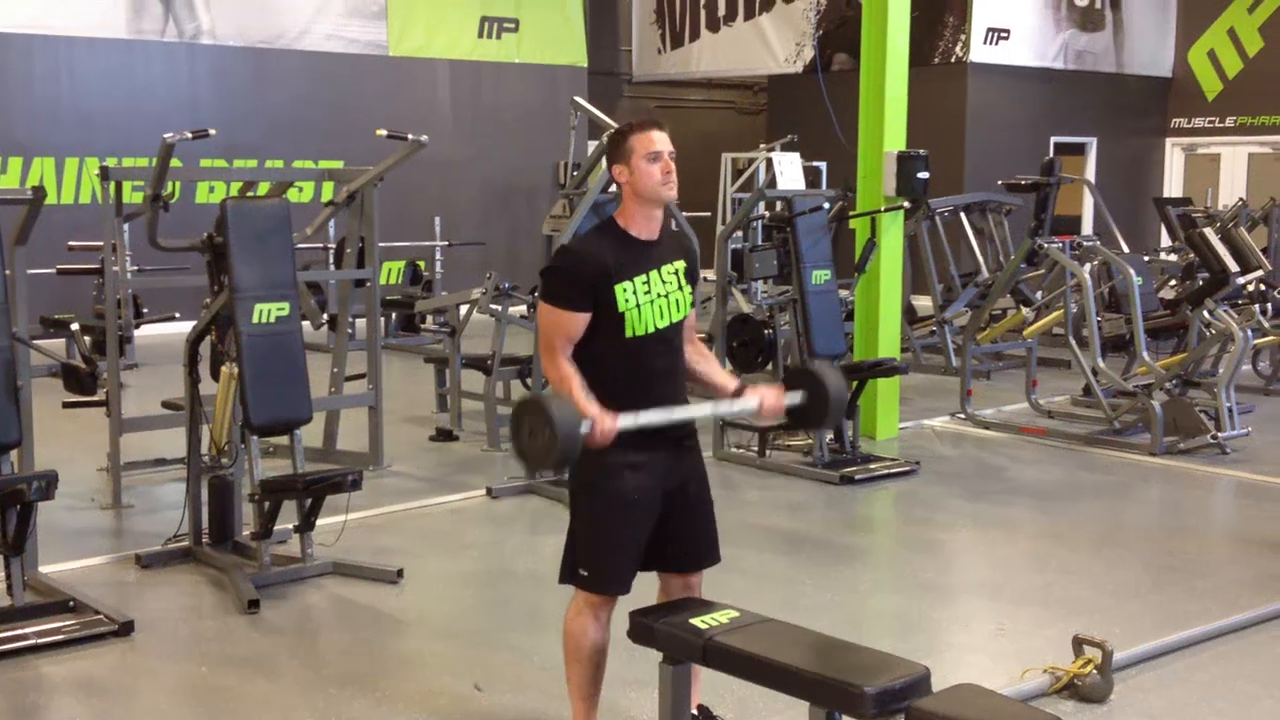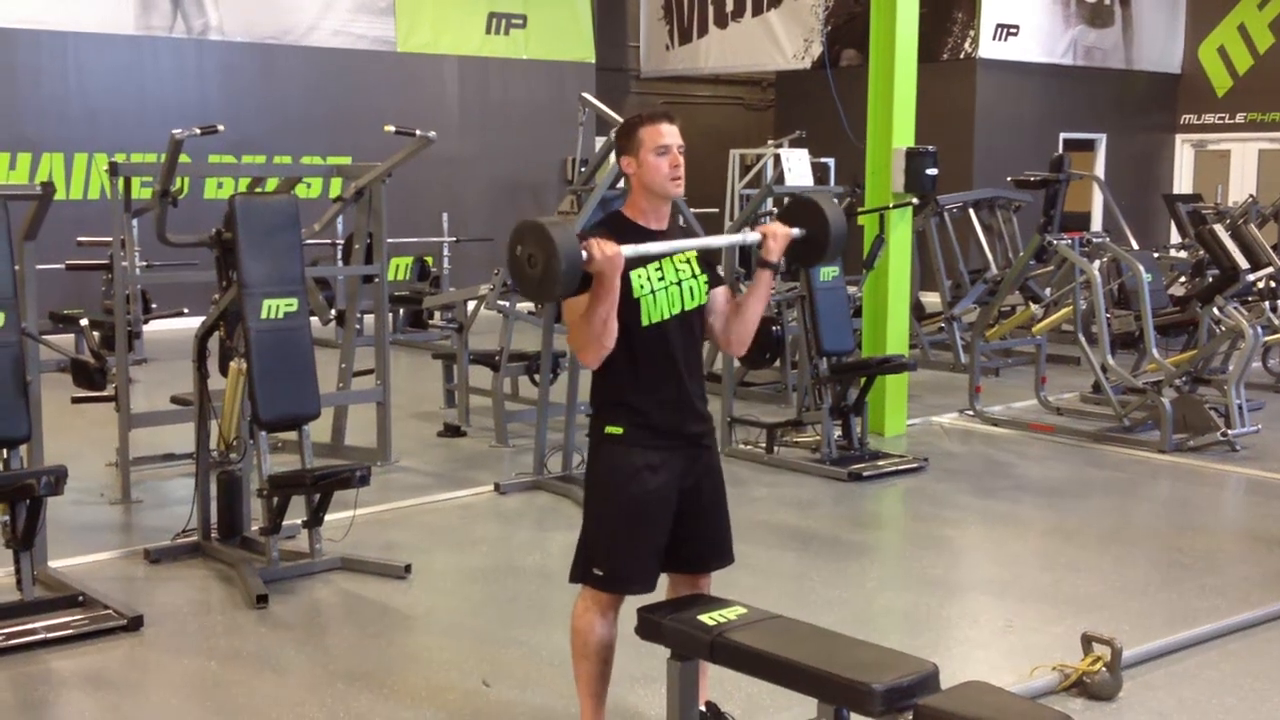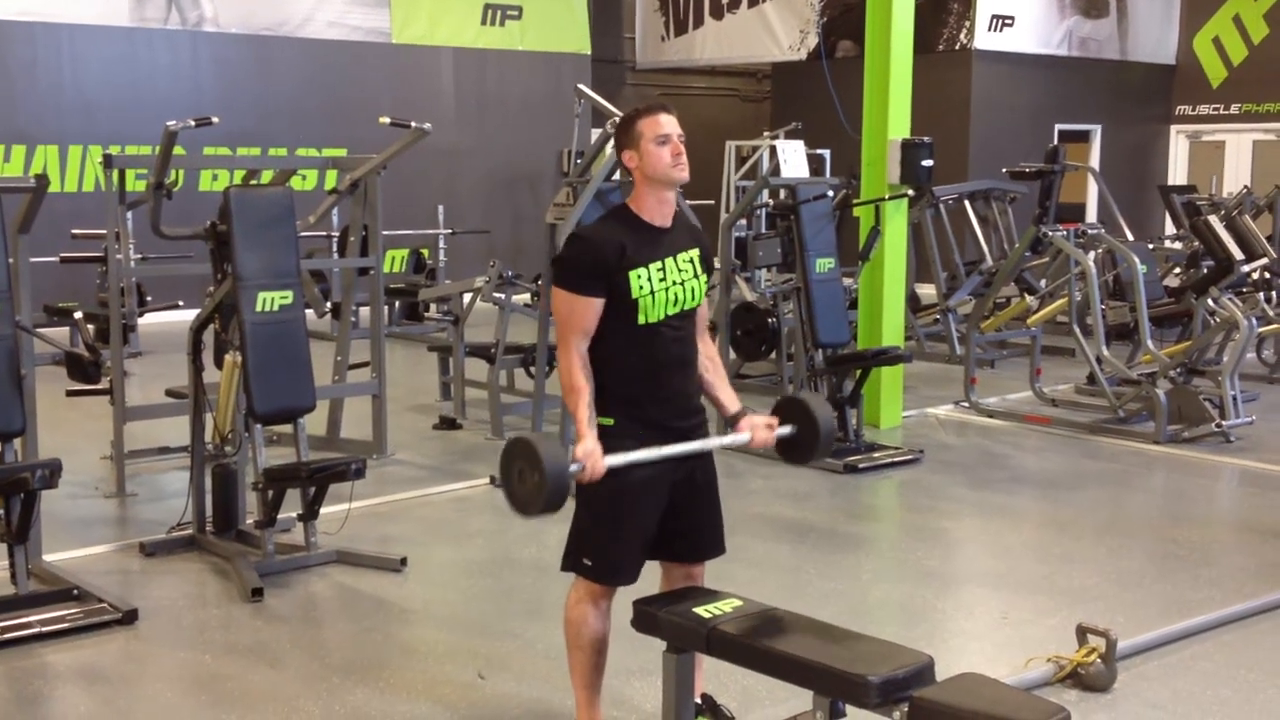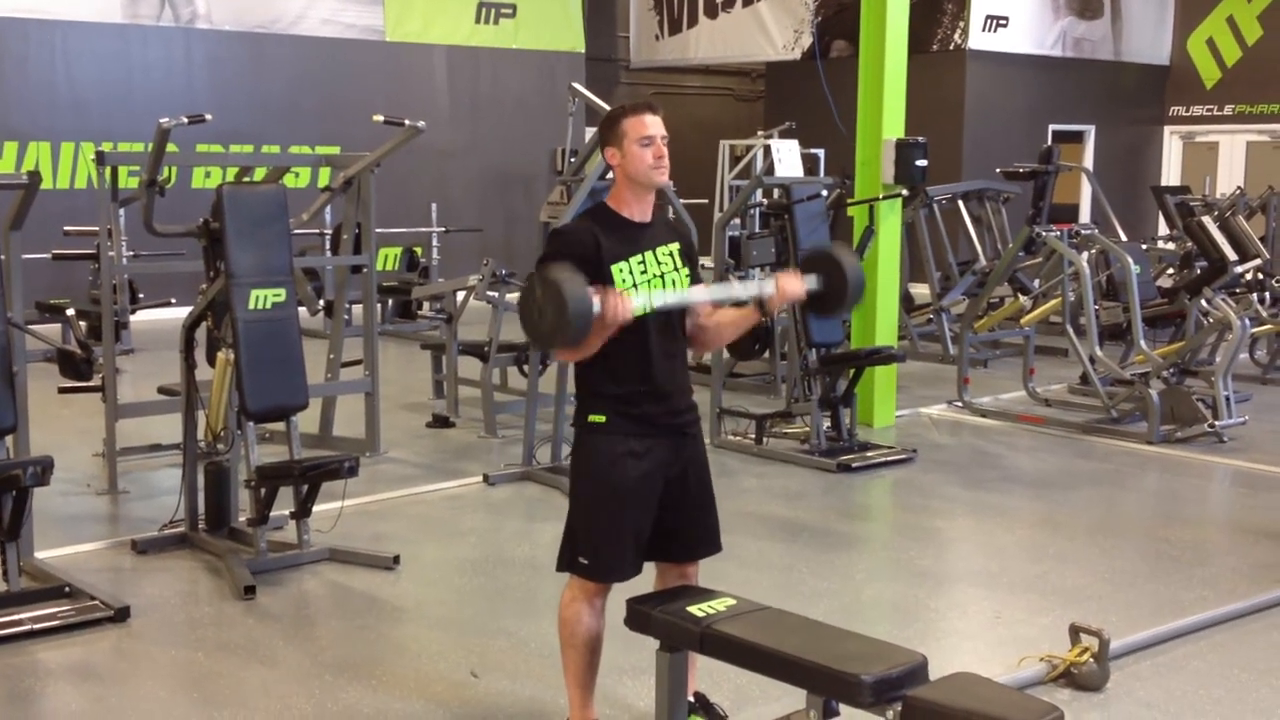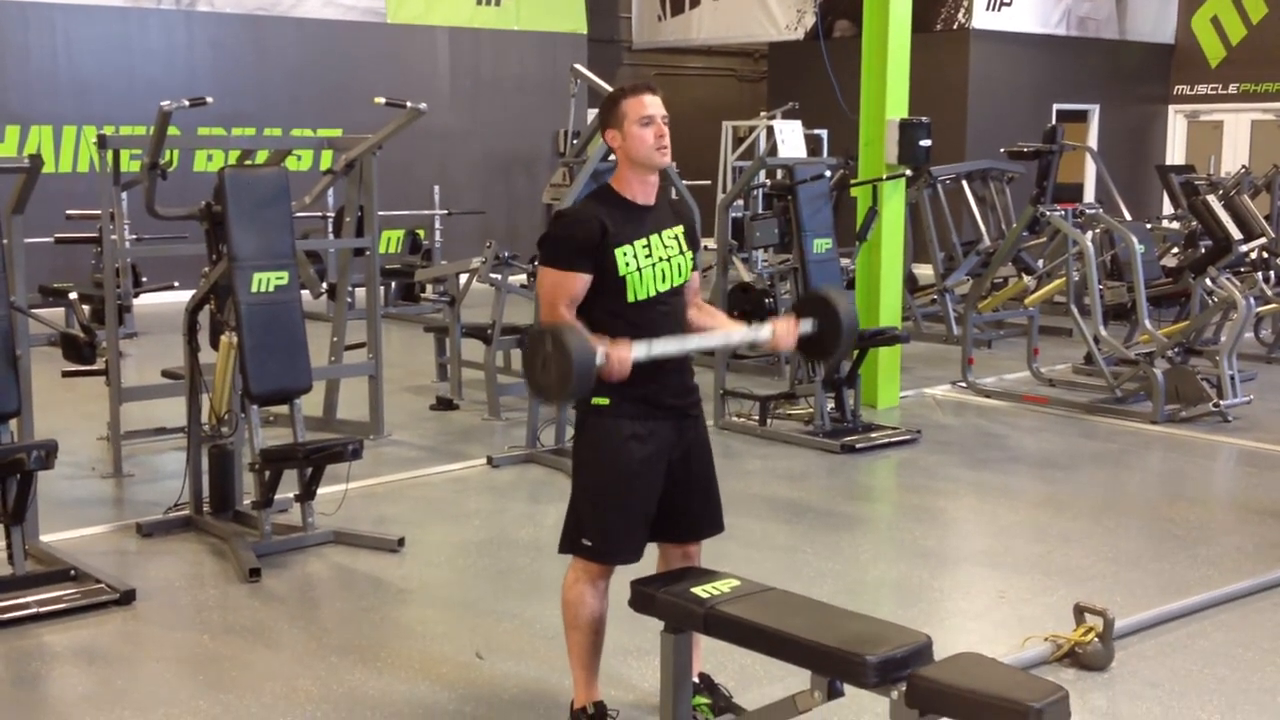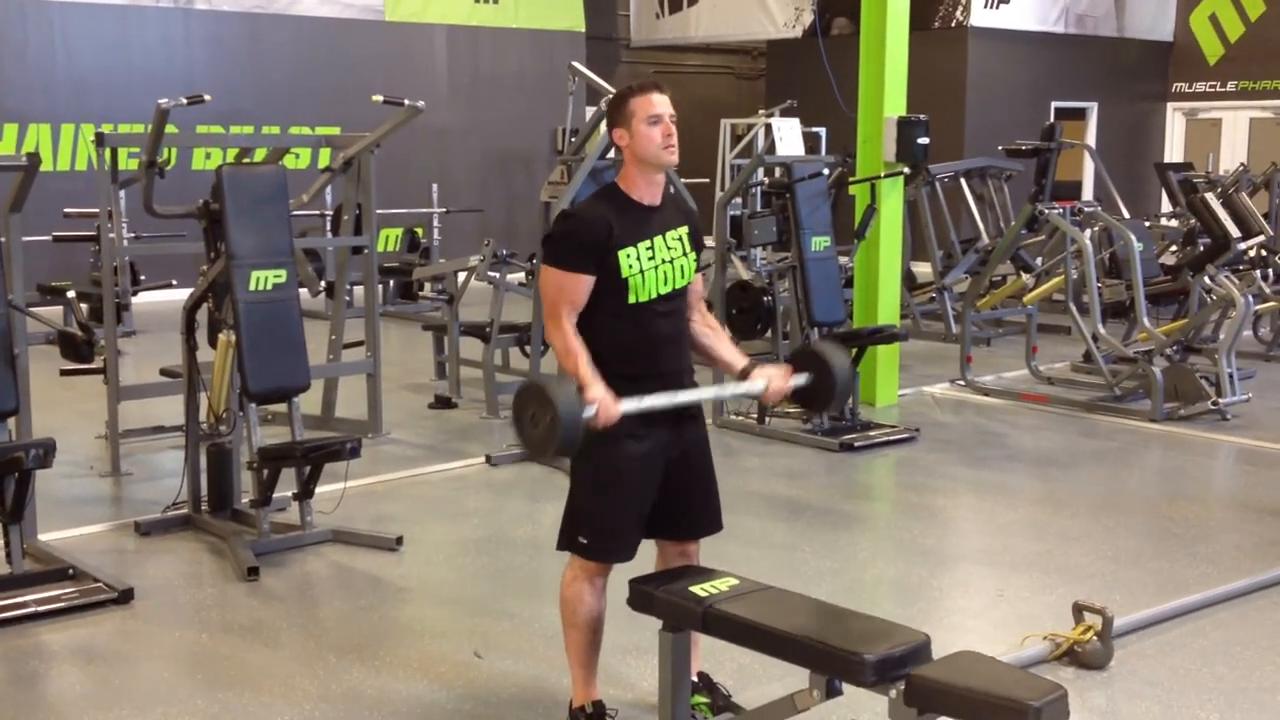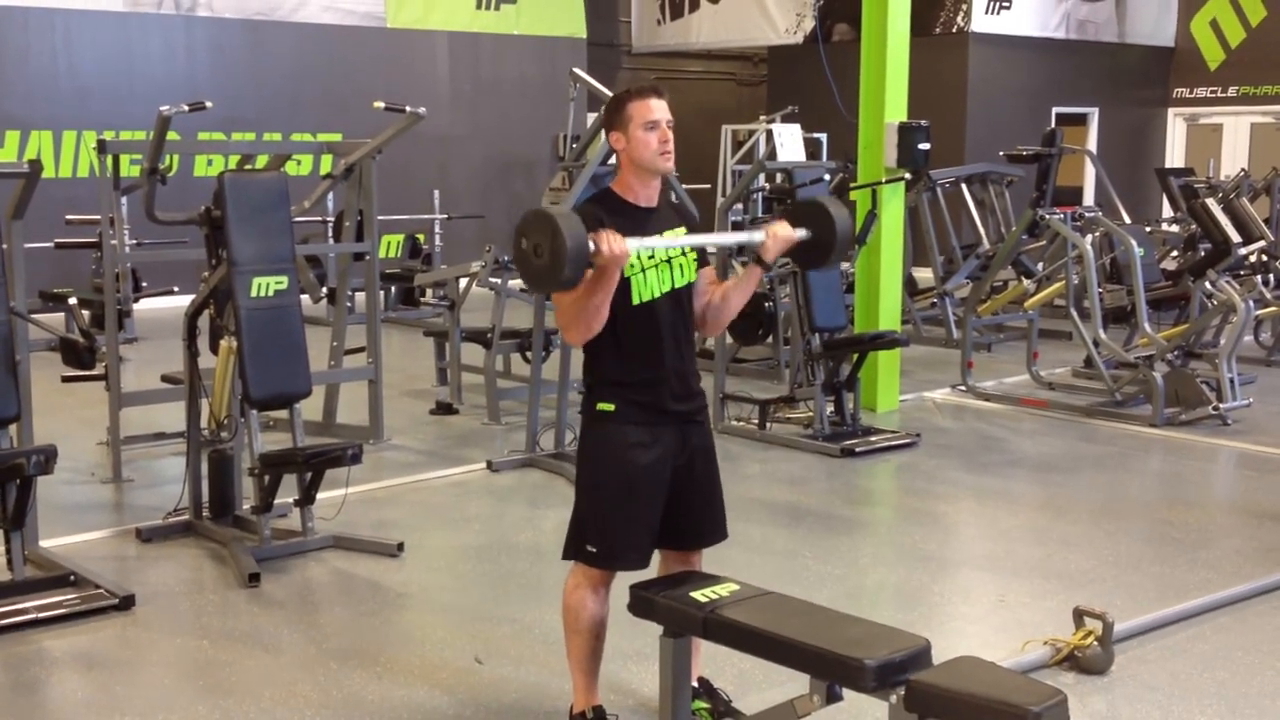
dt=0.7s
person 1, frame 1
left shoulder: (681, 249)
right shoulder: (585, 258)
right elbow: (555, 354)
left wrist: (739, 389)
right wrist: (590, 411)
left hip: (676, 439)
right hip: (615, 448)
left knee: (686, 577)
right knee: (597, 591)
person 1, frame 2
left shoulder: (694, 245)
right shoulder: (597, 246)
left elbow: (732, 339)
right elbow: (589, 353)
left wrist: (766, 265)
right wrist: (606, 275)
left hip: (694, 437)
right hip: (628, 445)
left knee: (695, 575)
right knee: (606, 588)
person 1, frame 3
left shoulder: (693, 240)
right shoulder: (598, 245)
right elbow: (573, 348)
left wrist: (737, 412)
right wrist: (585, 434)
left hip: (686, 435)
right hip: (622, 440)
left knee: (688, 567)
right knee: (598, 580)
person 1, frame 4
left shoulder: (677, 238)
right shoulder: (581, 241)
left elbow: (701, 334)
right elbow: (565, 345)
left wrist: (761, 305)
right wrist: (606, 317)
left hip: (679, 425)
right hip: (612, 434)
left knee: (682, 564)
right knee: (592, 577)
person 1, frame 5
left shoulder: (678, 217)
right shoulder: (583, 224)
right elbow: (553, 318)
right wrist: (599, 350)
left hip: (681, 408)
right hip: (617, 417)
left knee: (684, 546)
right knee: (595, 559)
person 1, frame 6
left shoulder: (684, 217)
right shoulder: (587, 223)
right elbow: (559, 322)
left wrist: (748, 367)
right wrist: (592, 389)
left hip: (680, 408)
right hip: (618, 415)
left knee: (683, 545)
right knee: (593, 558)
person 1, frame 7
left shoulder: (683, 219)
right shoulder: (591, 224)
left elbow: (708, 319)
right elbow: (575, 330)
left wrist: (761, 261)
right wrist: (608, 267)
left hip: (686, 412)
right hip: (619, 420)
left knee: (686, 553)
right knee: (597, 565)
